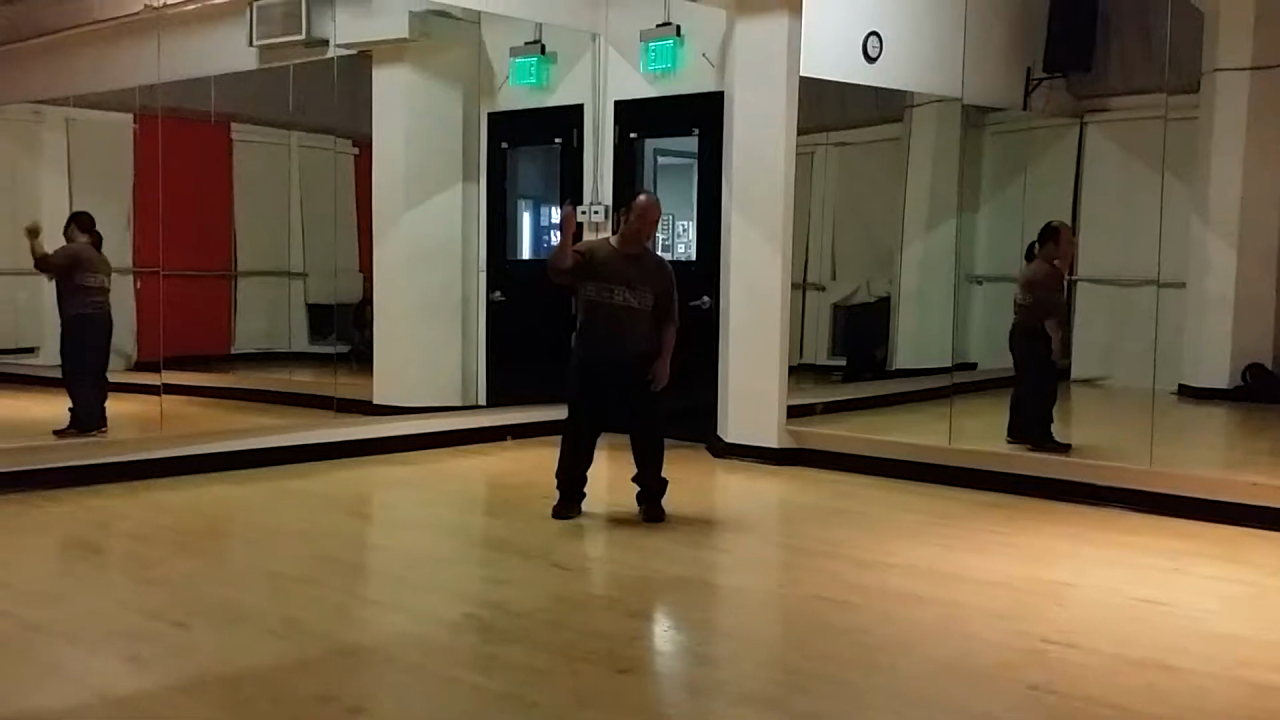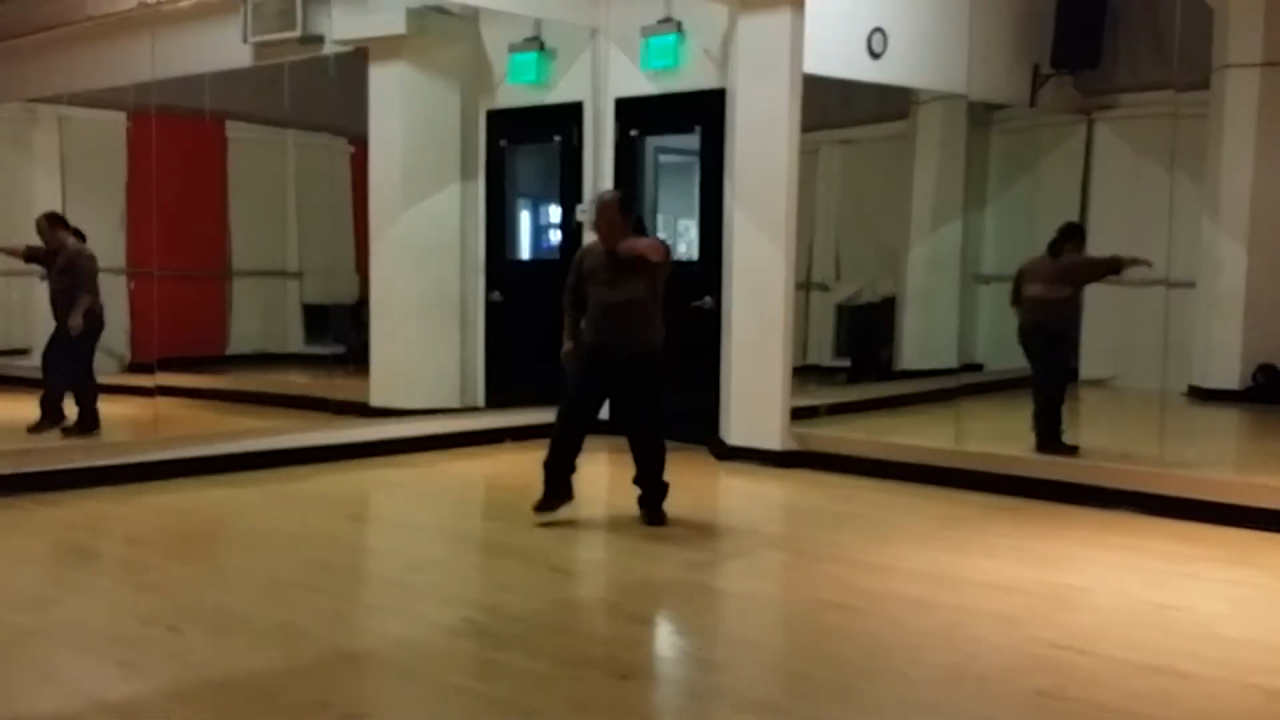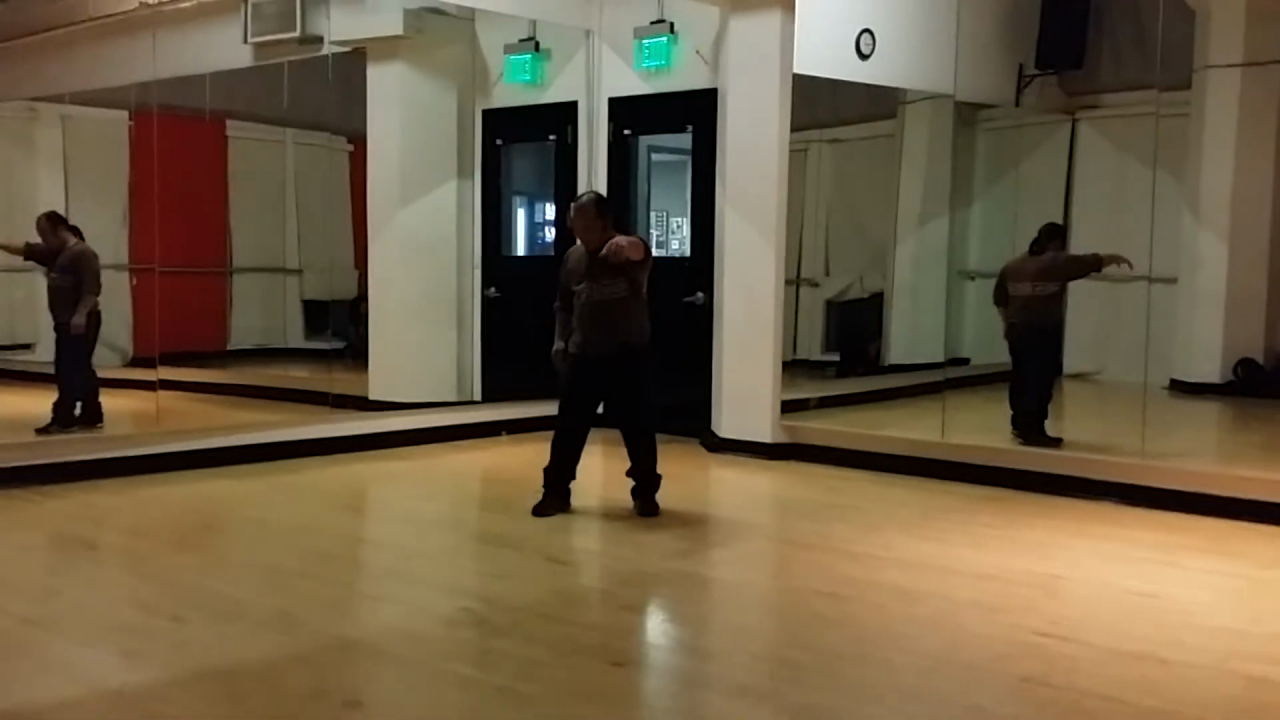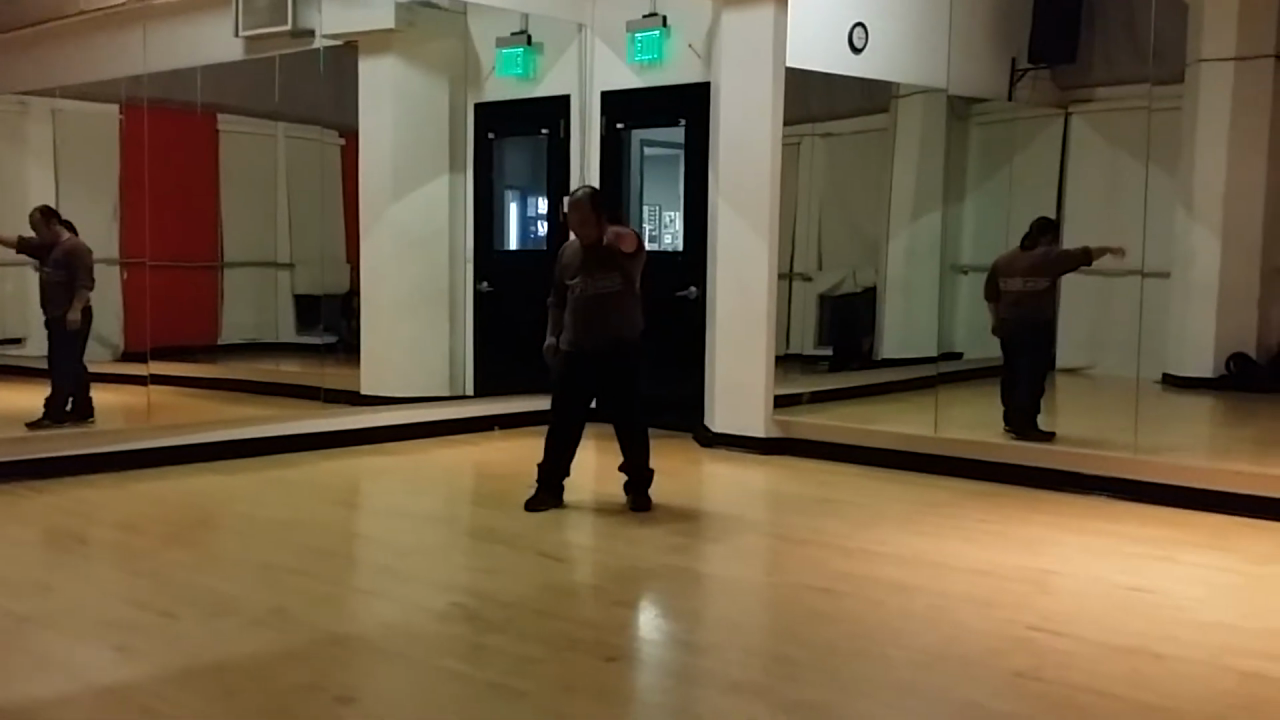
dt=0.5s
person 1, frame 1
left shoulder: (659, 269)
right shoulder: (590, 253)
left elbow: (668, 319)
right elbow: (559, 270)
left wrist: (664, 360)
right wrist: (567, 237)
left hip: (639, 364)
right hip: (591, 361)
left knee: (647, 432)
right knee: (580, 430)
left ankle: (651, 497)
right ankle: (569, 496)
person 1, frame 2
left shoulder: (649, 254)
right shoulder: (587, 255)
left elbow: (659, 252)
right elbow: (572, 302)
left wrist: (640, 246)
right wrist: (569, 339)
left hip: (640, 358)
right hip: (593, 355)
left knee: (646, 431)
right knee: (571, 419)
left ankle: (652, 500)
right ankle: (558, 486)
person 1, frame 3
left shoulder: (627, 256)
right shoulder: (572, 258)
left elbow: (639, 252)
right elbow: (564, 304)
left wrist: (623, 243)
right wrist: (560, 339)
left hip: (628, 356)
right hip: (583, 356)
left knee: (638, 427)
right knee: (569, 425)
left ankle: (645, 492)
right ankle: (556, 491)
person 1, frame 4
left shoulder: (622, 248)
right shoulder: (567, 252)
left elbow: (633, 245)
right elbow: (558, 299)
left wrist: (620, 235)
right wrist: (552, 335)
left hip: (620, 351)
right hip: (574, 352)
left knee: (629, 421)
right knee: (563, 421)
left ankle: (638, 487)
right ankle: (549, 487)
person 2, frame 1
left shoulder: (1036, 265)
right shoulder: (1044, 274)
left elbow: (1057, 271)
right elbow: (1048, 312)
left wrist: (1068, 257)
right wrist: (1056, 339)
left hip: (1022, 334)
right hip: (1035, 338)
left knee: (1025, 385)
right knee: (1042, 387)
left ankle: (1017, 431)
right ankle: (1040, 438)
person 2, frame 2
left shoulder: (1029, 266)
right shoulder: (1075, 265)
left elbow: (1016, 299)
right elbow: (1111, 265)
left wrist: (1025, 321)
right wrist: (1136, 261)
left hip: (1029, 330)
right hip: (1055, 334)
left knee: (1044, 380)
right knee: (1053, 384)
left ankle: (1044, 427)
right ankle: (1048, 439)
person 2, frame 3
left shoulder: (1012, 266)
right shoulder: (1059, 262)
left elbow: (1000, 299)
right elbow: (1094, 261)
left wrist: (1008, 324)
right wrist: (1118, 258)
left hip: (1017, 329)
right hip: (1044, 331)
left knee: (1021, 377)
right knee: (1040, 380)
left ankle: (1020, 424)
right ankle: (1032, 432)
person 2, frame 4
left shoulder: (1003, 260)
right shoulder: (1050, 257)
left elbow: (991, 295)
right elbow: (1085, 255)
left wrist: (996, 320)
right wrist: (1110, 250)
left hip: (1008, 325)
right hip: (1036, 327)
left knee: (1013, 372)
right knee: (1033, 375)
left ankle: (1012, 420)
right ankle: (1024, 426)
person 3, frame 1
left shoulder: (73, 251)
right shoulder: (101, 258)
left elbow: (45, 263)
left wrist: (34, 238)
left hip: (80, 321)
right hip: (102, 319)
left knee: (77, 374)
right knee: (95, 373)
left ankle: (84, 424)
right ankle: (97, 420)
person 3, frame 2
left shoulder: (79, 254)
right shoulder: (57, 254)
left elbow: (87, 288)
right elbow: (28, 253)
left wrist: (77, 315)
left hip: (82, 321)
right hip: (74, 321)
left knee: (55, 362)
right knee: (80, 371)
left ankle: (53, 414)
right ankle: (88, 421)
person 3, frame 3
left shoulder: (83, 253)
right shoulder: (54, 253)
left elbow: (92, 288)
right elbow: (26, 250)
left wrist: (81, 314)
left hip: (80, 322)
right hip: (65, 322)
left knee: (69, 369)
right knee: (79, 369)
left ankle: (64, 419)
right ankle: (91, 416)
person 3, frame 4
left shoulder: (76, 248)
right shoulder: (47, 247)
left elbow: (85, 283)
right elbow: (19, 243)
left wrist: (76, 310)
left hip: (71, 318)
right hip: (57, 317)
left knee: (61, 364)
right knee: (70, 364)
left ankle: (55, 414)
right ankle: (82, 411)
